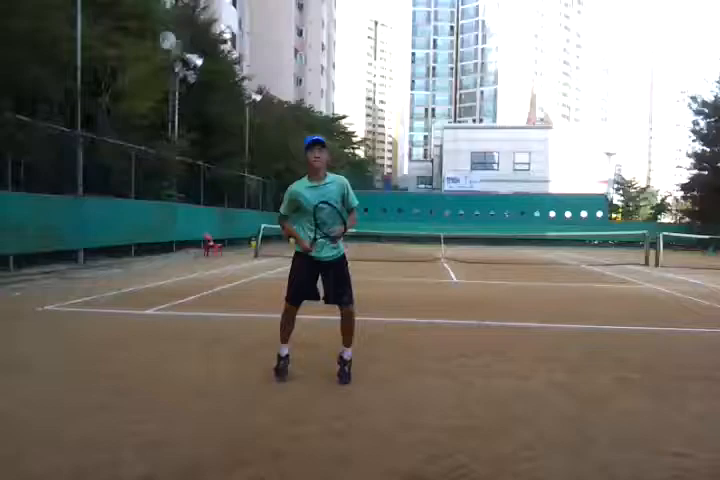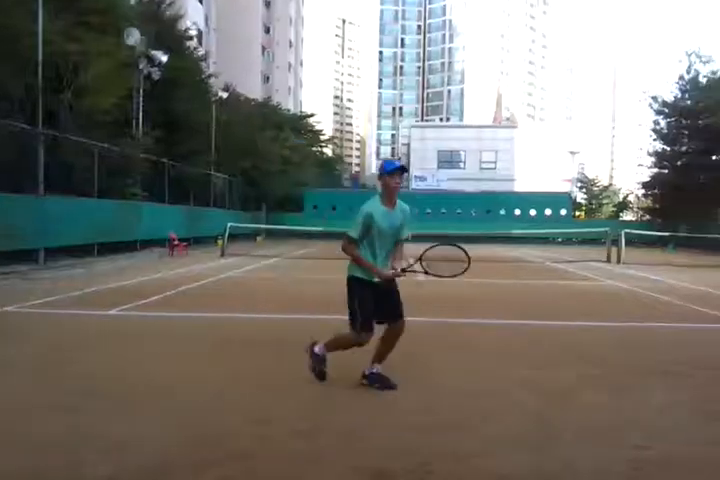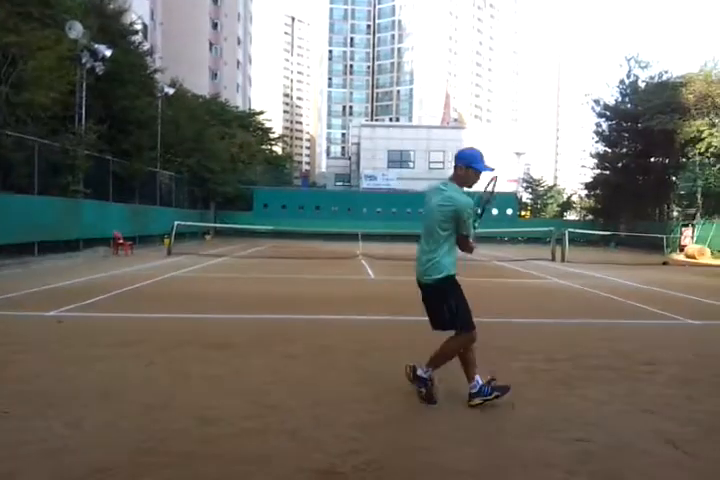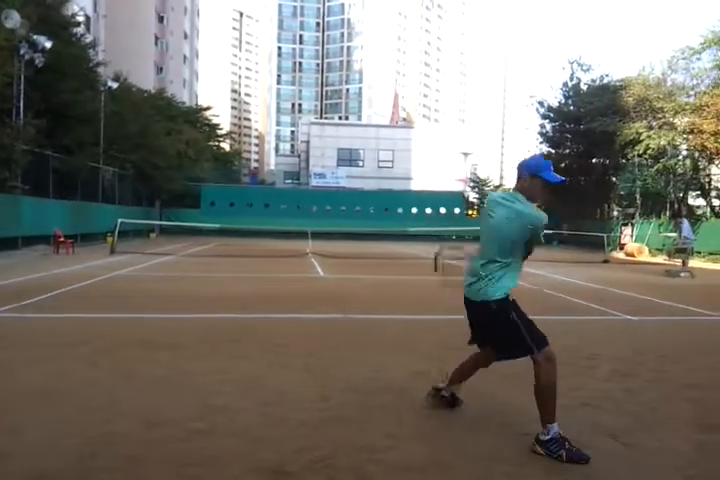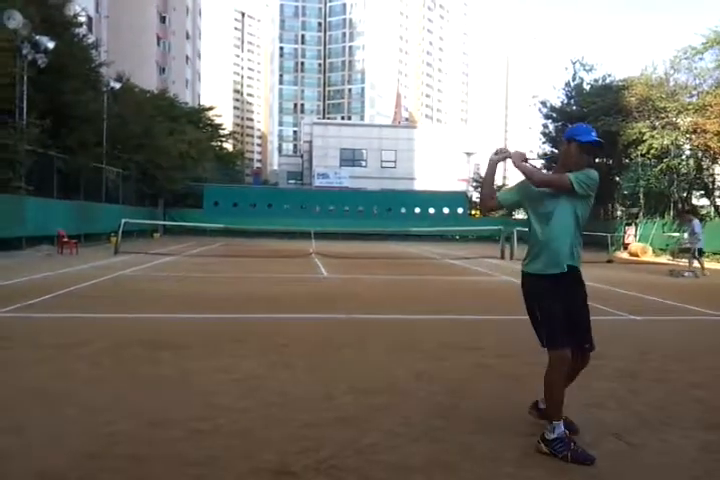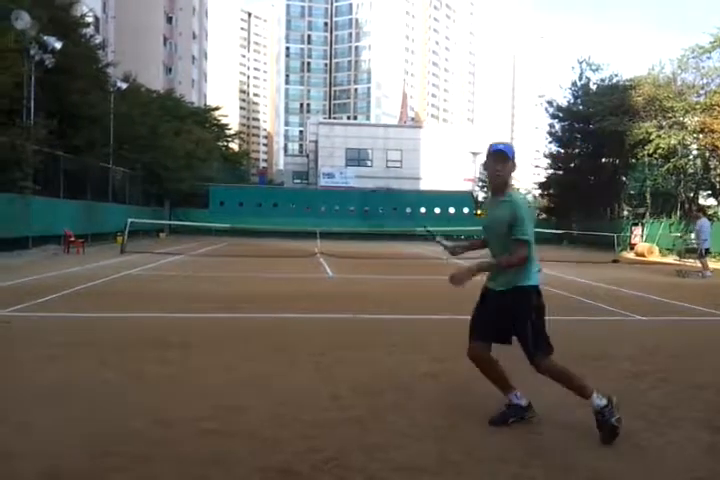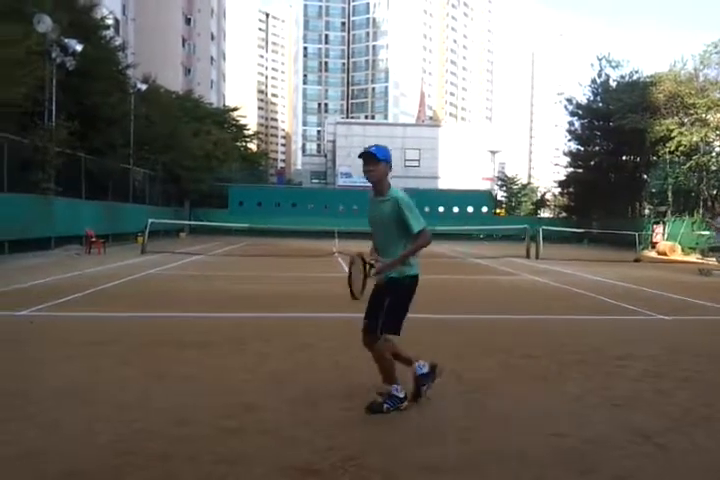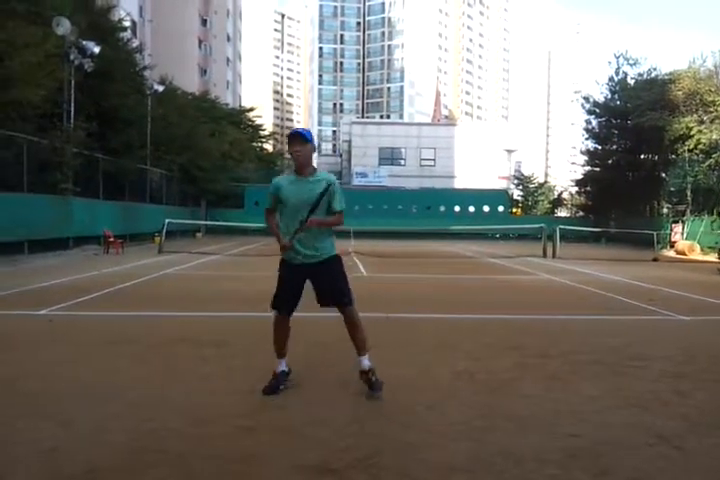
dt=0.5s
person 1, frame 1
left shoulder: (341, 184)
right shoulder: (296, 190)
left elbow: (353, 213)
right elbow: (283, 220)
right wrist: (299, 239)
left hip: (334, 255)
right hip: (306, 255)
left knee: (347, 308)
right knee: (291, 306)
left ankle: (345, 358)
right ankle: (283, 354)
person 1, frame 2
left shoulder: (404, 210)
right shoulder: (369, 210)
right elbow: (347, 246)
left wrist: (395, 264)
right wrist: (374, 269)
left hip: (385, 277)
right hip: (361, 277)
left knee: (397, 326)
right knee: (362, 336)
left ankle: (373, 371)
right ankle: (320, 350)
person 1, frame 3
left shoulder: (434, 191)
right shoulder: (463, 201)
right elbow: (466, 244)
left wrist: (453, 240)
right wrist: (469, 245)
left hip: (428, 272)
right hip: (439, 274)
left knee: (465, 329)
right knee: (465, 334)
left ankle: (477, 387)
right ankle: (421, 373)
person 1, frame 4
left shoulder: (493, 200)
right shoulder: (536, 218)
right elbow: (523, 254)
left hip: (474, 292)
right hip: (494, 298)
left knee: (490, 352)
right knee: (545, 358)
left ankle: (444, 391)
right ankle: (548, 436)
person 1, frame 5
left shoulder: (589, 180)
right shoulder: (531, 182)
left elbow: (543, 181)
right elbow: (487, 207)
left wrist: (526, 165)
right wrist: (491, 167)
left hip: (569, 275)
right hip: (539, 277)
left knee: (581, 354)
right knee: (561, 354)
left ankle: (547, 406)
right ankle: (554, 435)
person 1, frame 6
left shoulder: (517, 204)
right shoulder: (490, 201)
left elbow: (522, 255)
left wrist: (474, 270)
right wrist: (465, 247)
left hip: (522, 289)
right hip: (496, 287)
left knee: (542, 362)
right knee: (477, 351)
left ankle: (602, 406)
right ankle: (518, 402)
person 1, frame 7
left shoulder: (400, 200)
right shoulder: (373, 200)
left elbow: (423, 238)
left wrist: (391, 262)
right wrist: (374, 253)
left hip: (400, 278)
right hip: (384, 277)
left knee: (373, 338)
right knee: (371, 336)
left ankle: (396, 393)
right ankle: (422, 368)
person 1, frame 8
left shoulder: (328, 181)
right shoulder: (279, 183)
left elbow: (339, 218)
right elbow: (270, 215)
left wrist: (318, 221)
right wrist: (279, 238)
left hip: (325, 256)
right hip: (292, 259)
left knee: (348, 310)
right knee: (282, 316)
left ankle: (366, 368)
right ankle: (282, 370)
